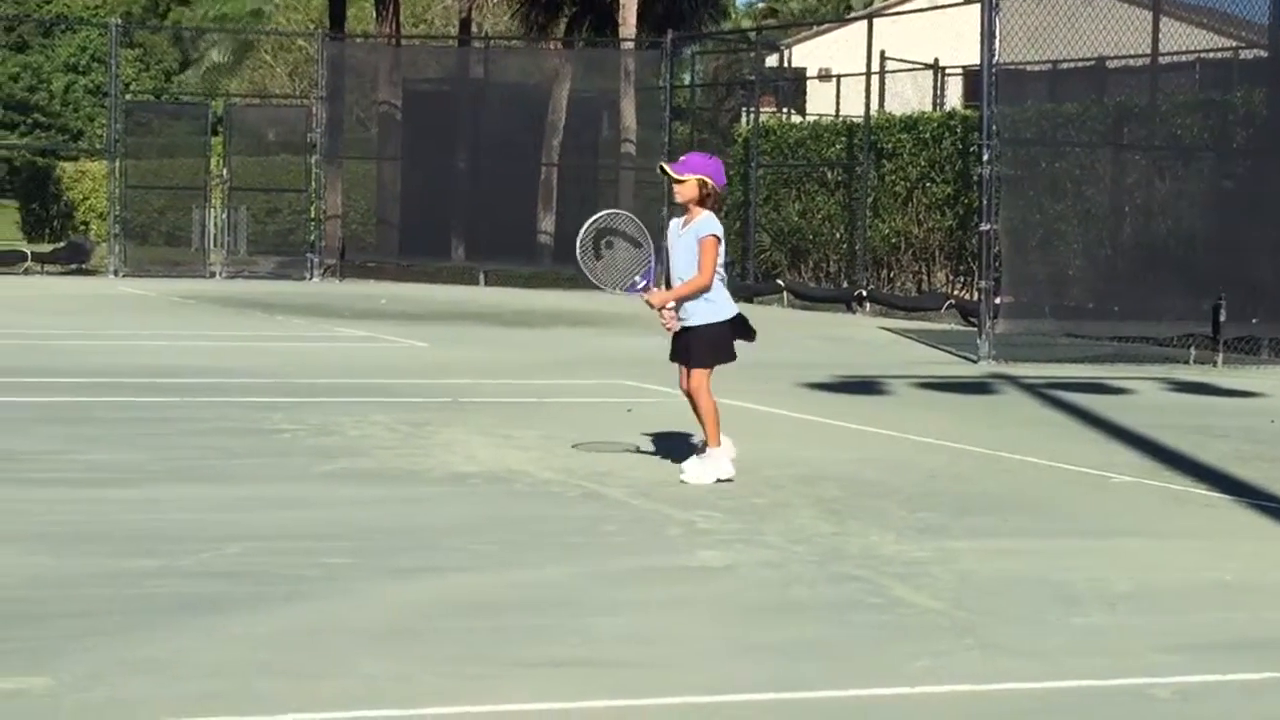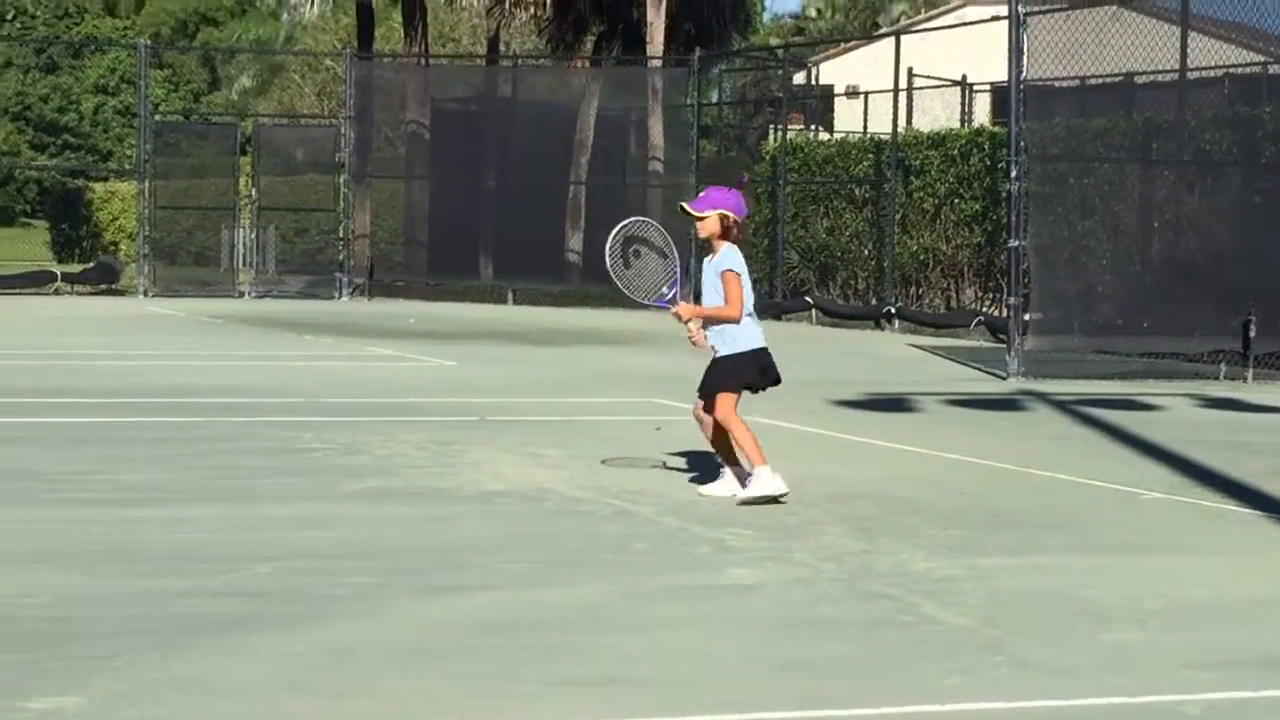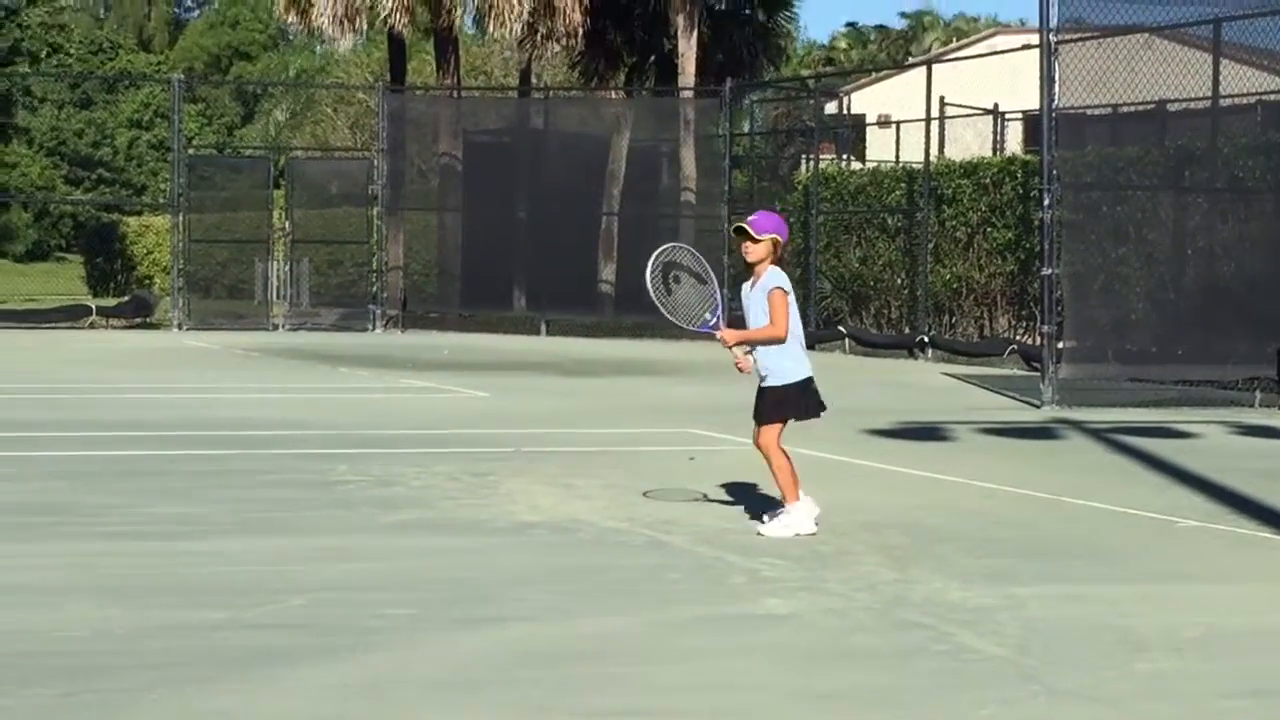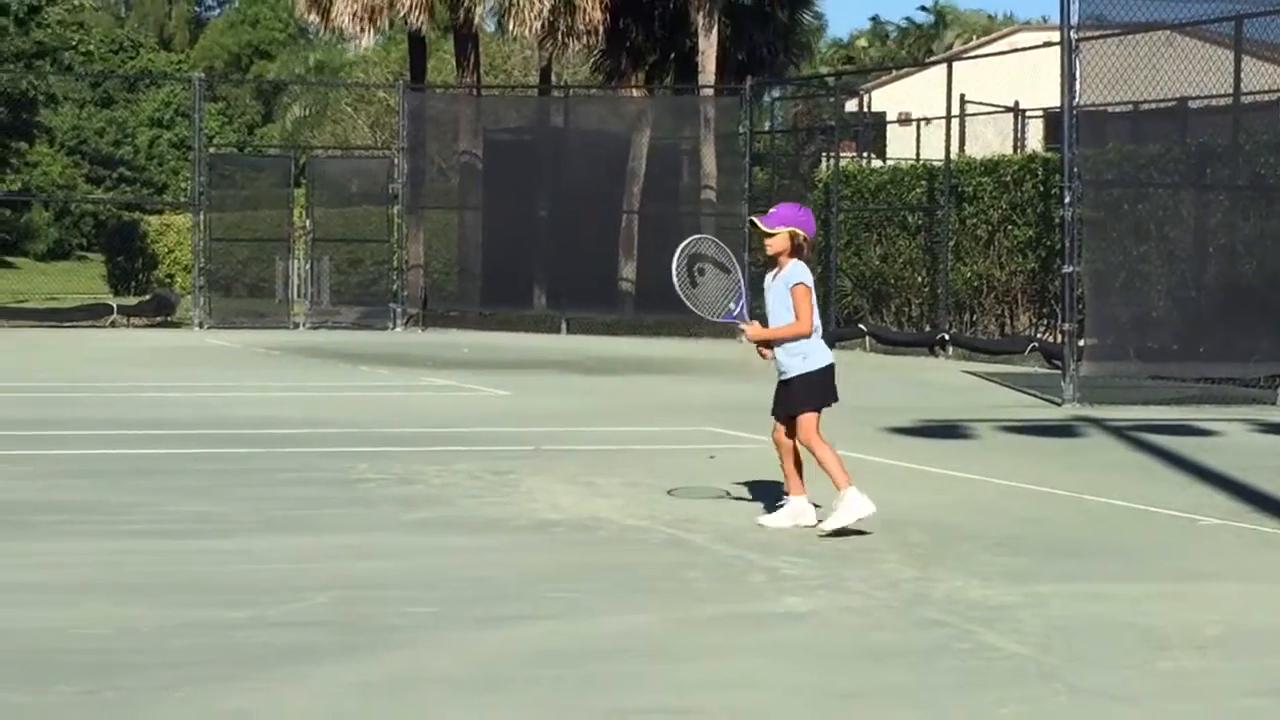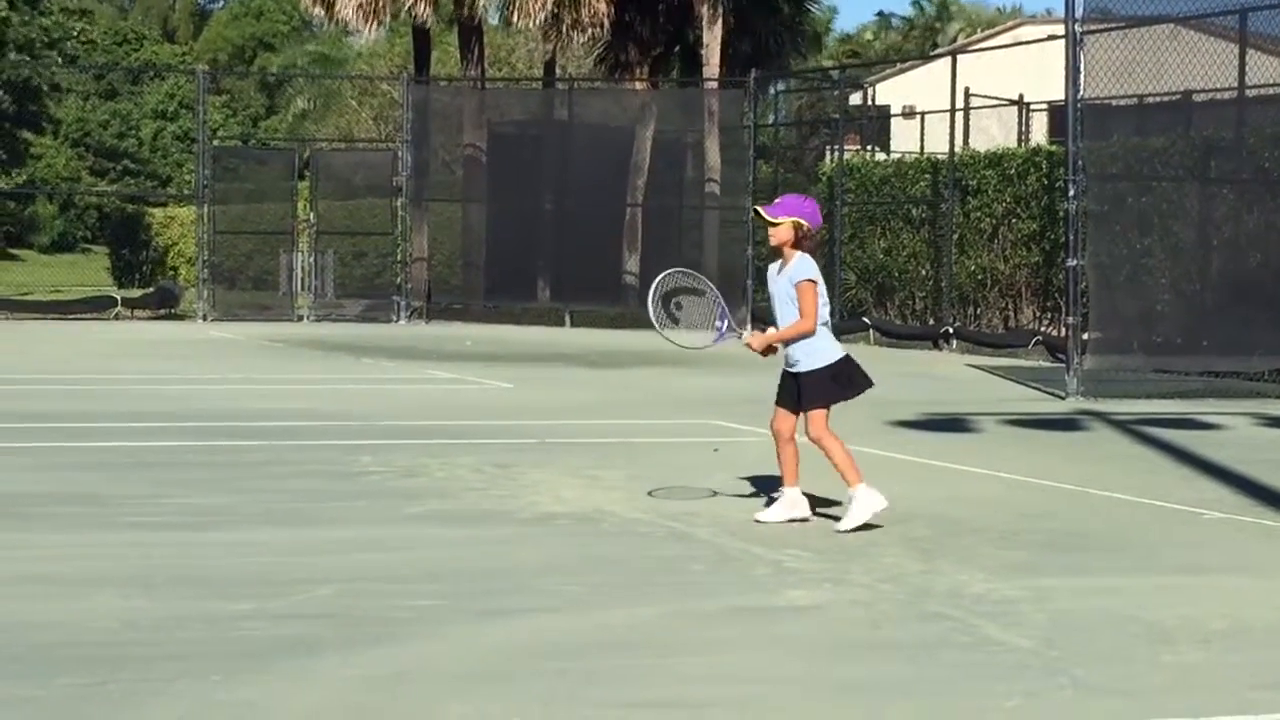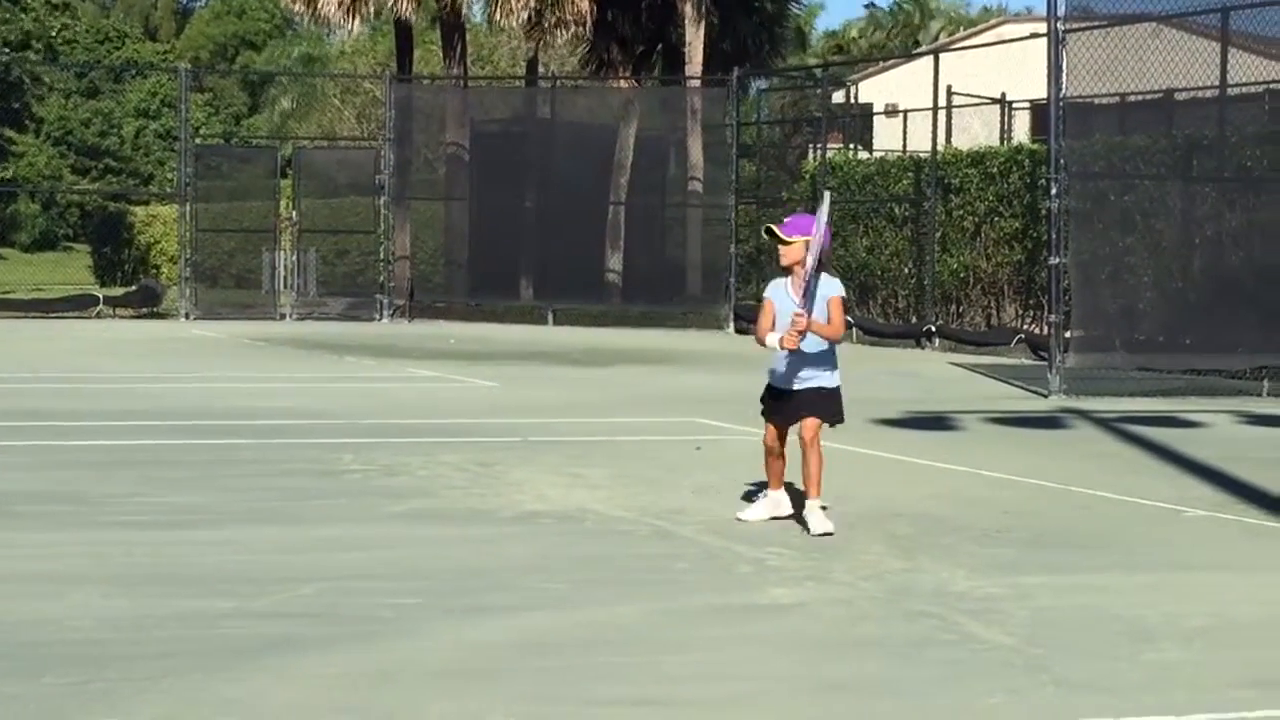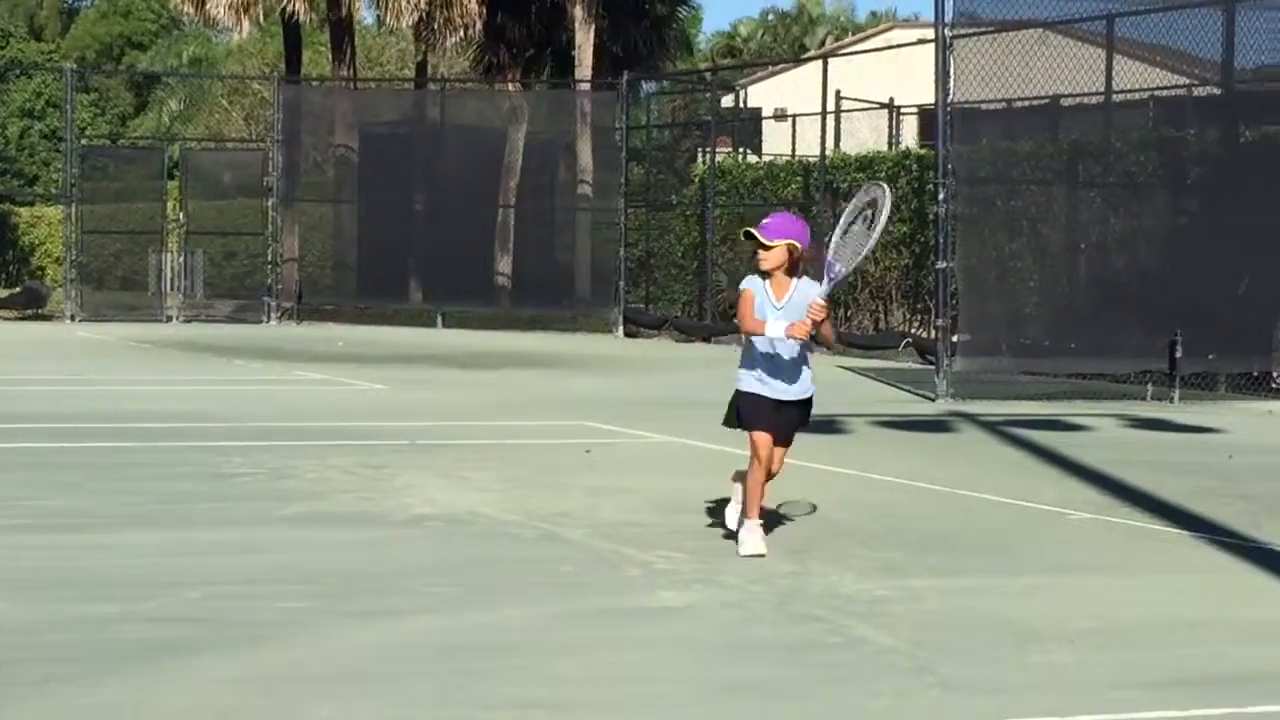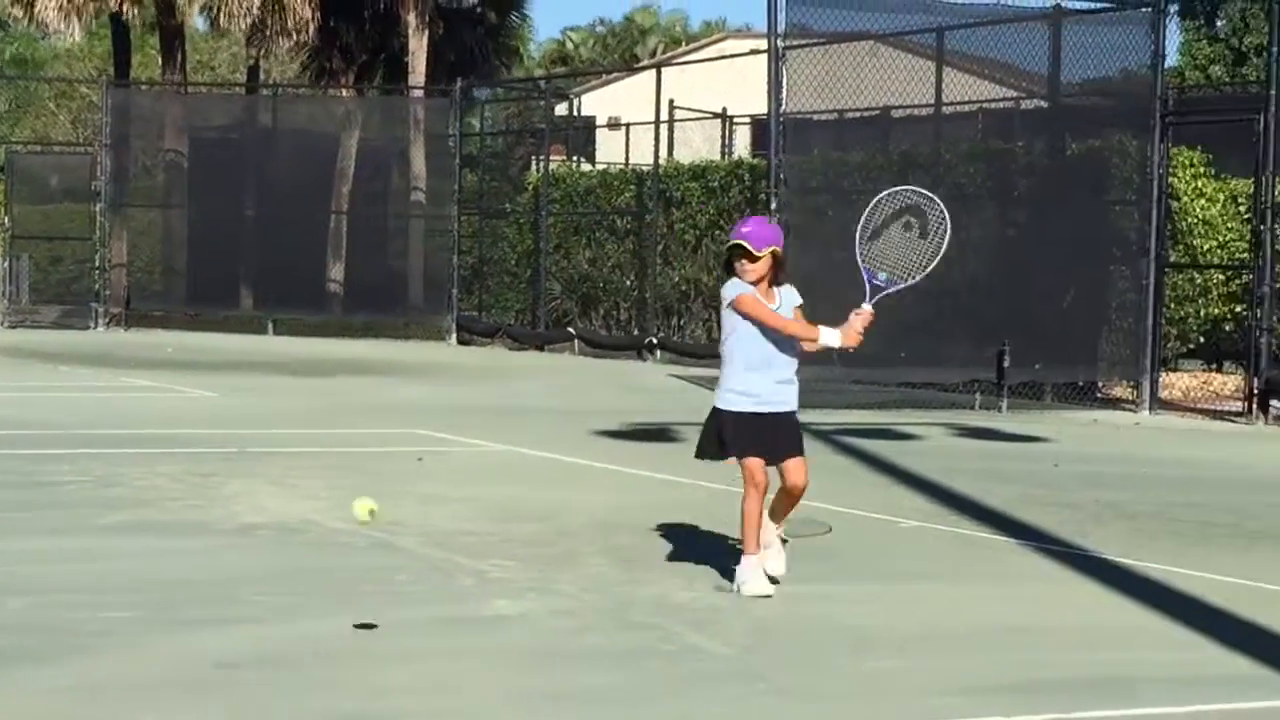
dt=0.4s
person 1, frame 1
left shoulder: (708, 225)
right shoulder: (676, 226)
left elbow: (705, 278)
left wrist: (666, 297)
right wrist: (669, 308)
left hip: (712, 318)
right hip: (689, 319)
left knee: (698, 384)
right knee: (688, 385)
left ankle: (716, 457)
right ankle: (716, 445)
person 1, frame 2
left shoulder: (728, 259)
right shoulder: (711, 260)
left elbow: (734, 310)
left wrist: (695, 312)
right wrist: (700, 329)
left hip: (741, 349)
right hip: (726, 350)
left knee: (724, 412)
right knee: (703, 410)
left ankle: (764, 476)
right ankle: (734, 475)
person 1, frame 3
left shoulder: (775, 280)
right shoulder: (749, 287)
left elbow: (780, 330)
left wrist: (738, 336)
right wrist: (749, 358)
left hip: (788, 377)
right hip: (771, 377)
left knee: (768, 442)
right knee: (763, 440)
left ankle: (797, 513)
right ankle: (798, 500)
person 1, frame 4
left shoulder: (798, 273)
right shoulder: (772, 277)
left elbow: (804, 326)
left wrist: (762, 334)
right wrist: (764, 341)
left hip: (810, 367)
right hip: (789, 371)
left knee: (807, 434)
right knee: (782, 436)
left ankle: (850, 497)
right ankle: (798, 504)
person 1, frame 5
left shoulder: (803, 268)
right shoulder: (775, 270)
left elbow: (809, 323)
left wrist: (768, 338)
right wrist: (771, 339)
left hip: (820, 363)
right hip: (796, 364)
left knee: (817, 430)
right knee: (780, 426)
left ankle: (862, 495)
right ankle: (792, 498)
person 1, frame 6
left shoulder: (830, 286)
right shoulder: (775, 288)
left elbow: (839, 332)
right elbow: (762, 334)
left wrist: (810, 326)
right wrist: (781, 339)
left hip: (818, 380)
right hip: (783, 380)
left knee: (809, 435)
right knee: (772, 442)
left ankle: (814, 506)
right ankle: (775, 497)
person 1, frame 7
left shoulder: (809, 290)
right shoulder: (752, 285)
left elbow: (829, 339)
right elbow: (746, 323)
left wrist: (819, 323)
right wrist: (782, 328)
left hip: (794, 389)
right hip: (756, 385)
left knee: (772, 466)
right knee: (762, 450)
left ankle: (742, 485)
right ankle: (750, 524)
person 1, frame 8
left shoulder: (787, 294)
right shoulder: (734, 291)
left elbow: (806, 338)
right elbow: (783, 326)
left wrist: (851, 326)
right wrist: (835, 336)
left hip: (780, 407)
right hip: (737, 404)
left knee: (796, 481)
right knee: (756, 476)
left ankle: (769, 529)
right ankle: (749, 563)
